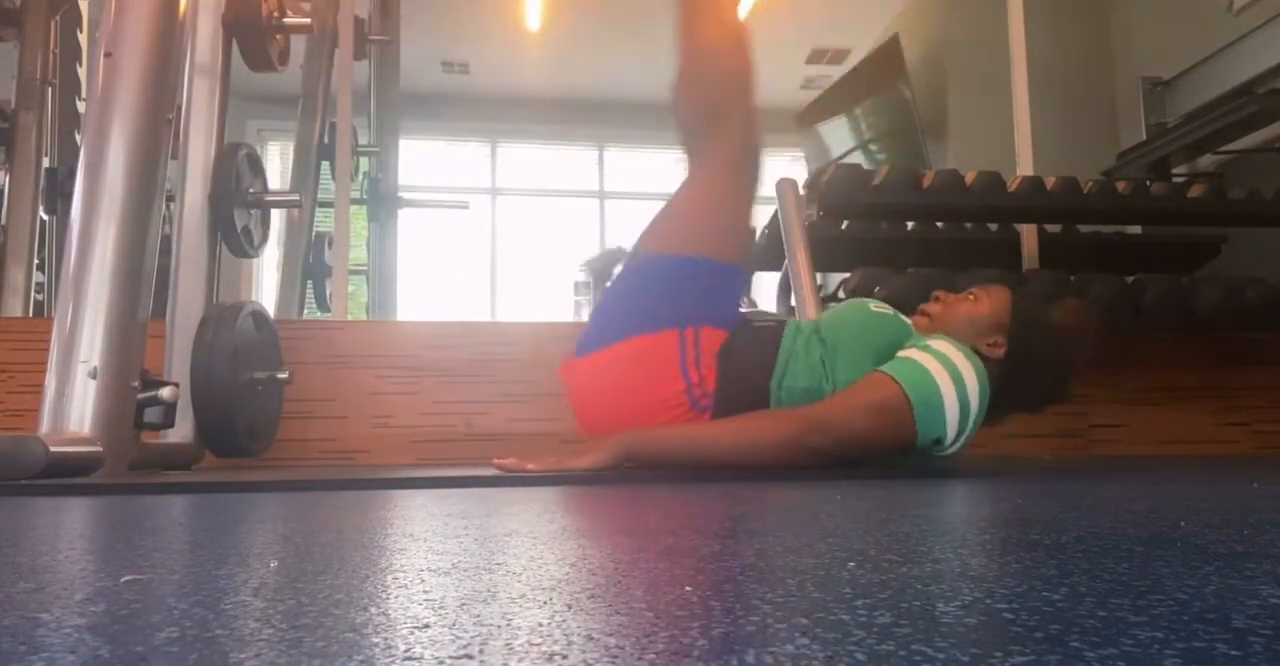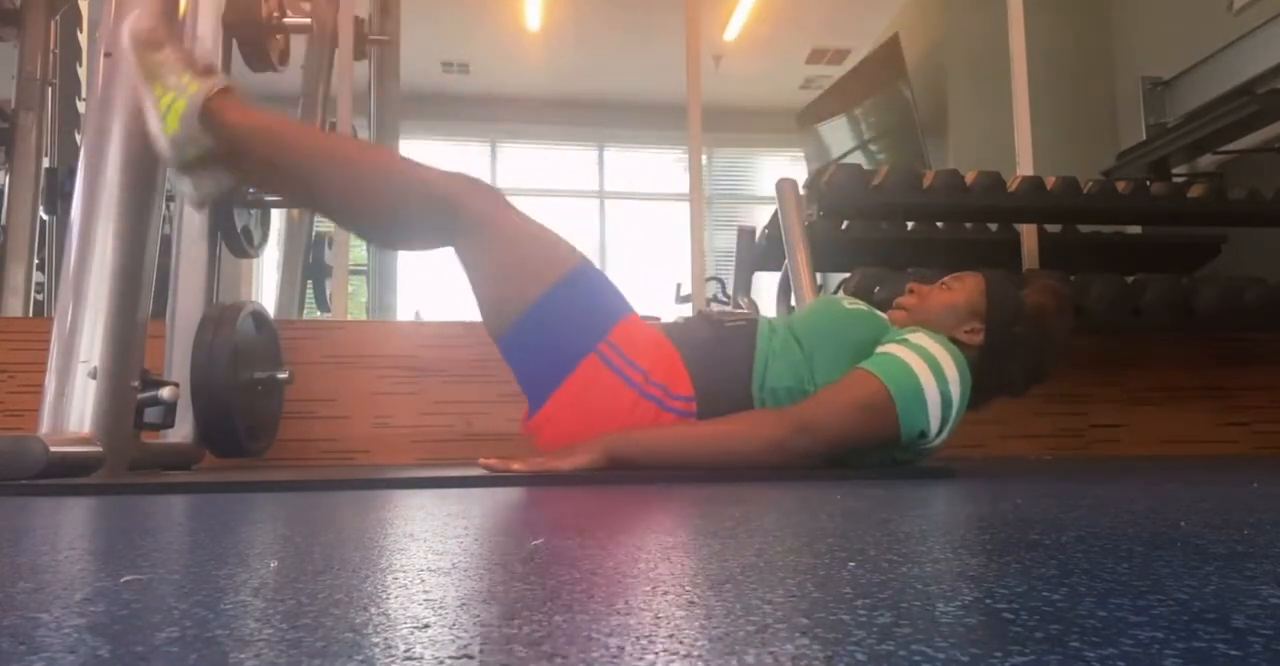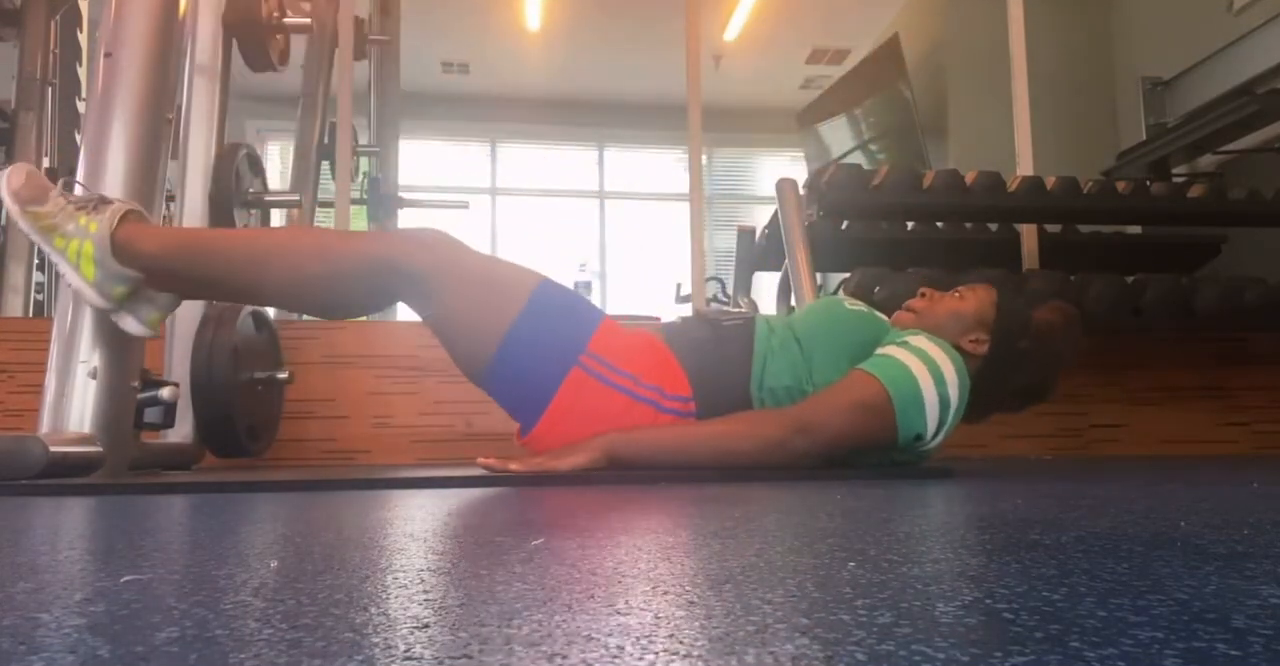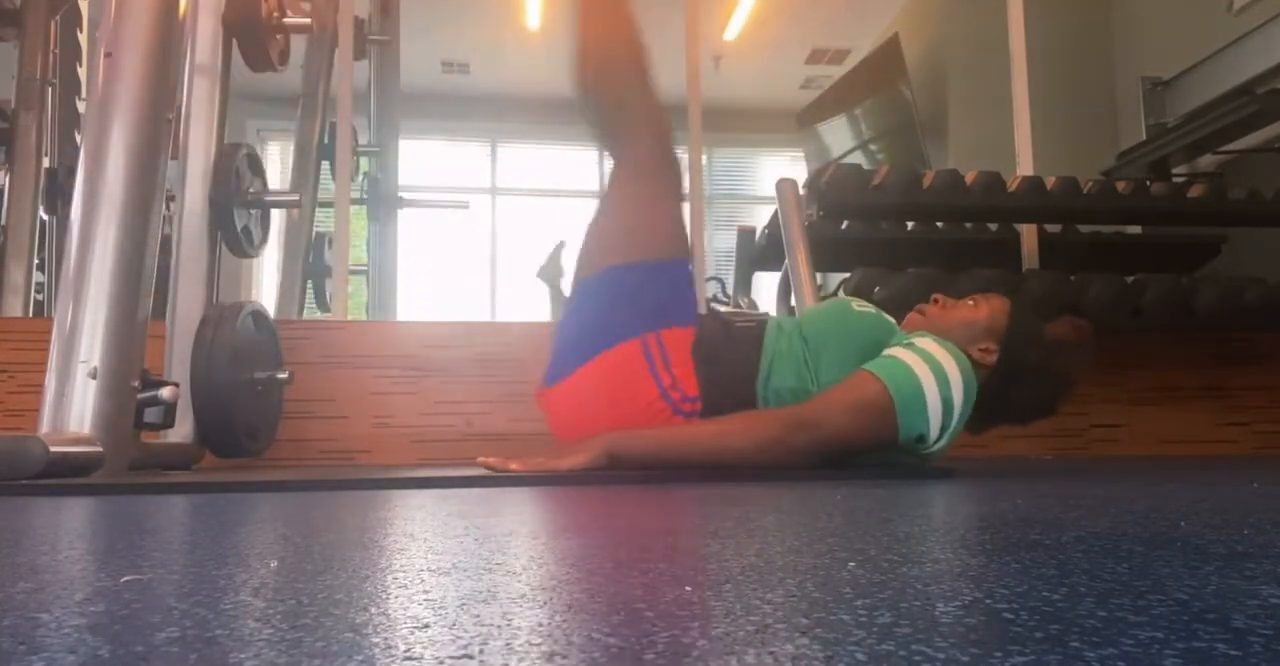
dt=0.7s
person 1, frame 1
left shoulder: (951, 375)
right shoulder: (936, 360)
left elbow: (811, 434)
left wrist: (621, 446)
left hip: (649, 376)
right hip: (673, 369)
left knee: (724, 148)
person 1, frame 2
left shoulder: (927, 368)
right shoulder: (897, 340)
left elbow: (798, 430)
left wrist: (607, 446)
left hip: (649, 394)
right hip: (652, 380)
left knee: (460, 200)
right knee: (463, 210)
left ankle: (209, 115)
right ankle: (220, 130)
person 1, frame 3
left shoulder: (928, 371)
right shoulder: (897, 351)
left elbow: (799, 434)
left wrist: (604, 450)
left hip: (643, 402)
right hip: (652, 375)
left knee: (415, 254)
right knee: (423, 260)
left ankle: (127, 245)
right ankle: (143, 263)
person 1, frame 4
left shoulder: (937, 370)
right shoulder: (915, 356)
left elbow: (801, 430)
left wrist: (608, 445)
left hip: (643, 393)
right hip: (663, 385)
left knee: (642, 155)
